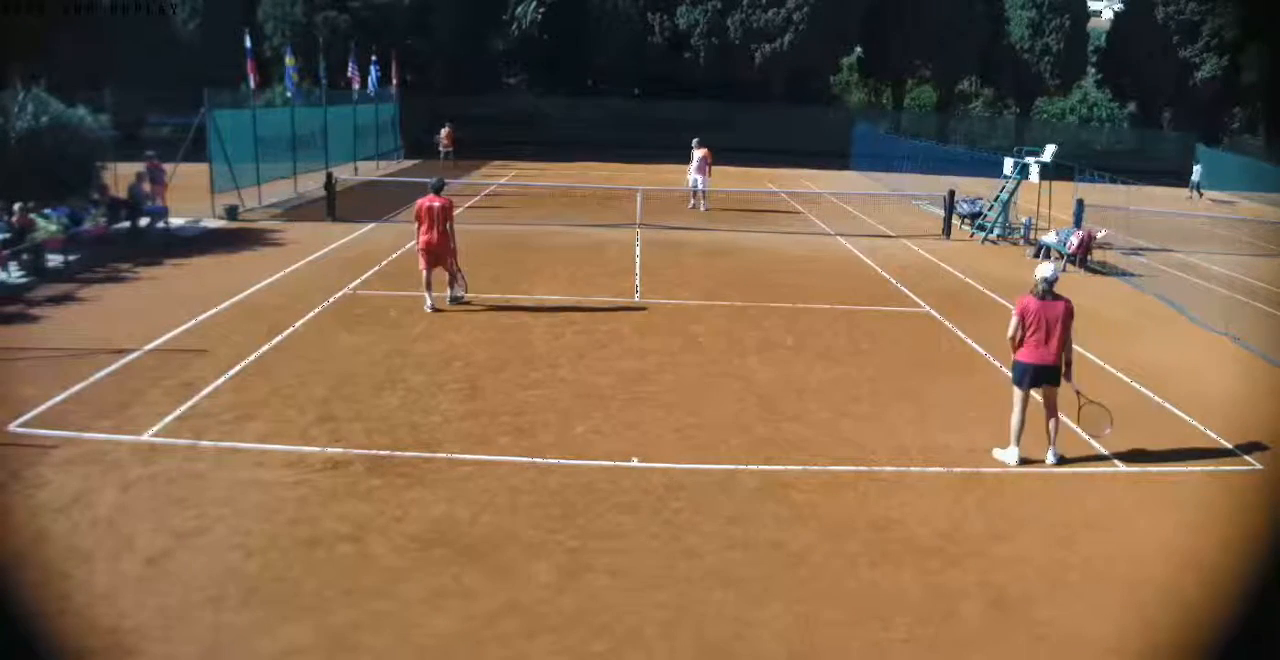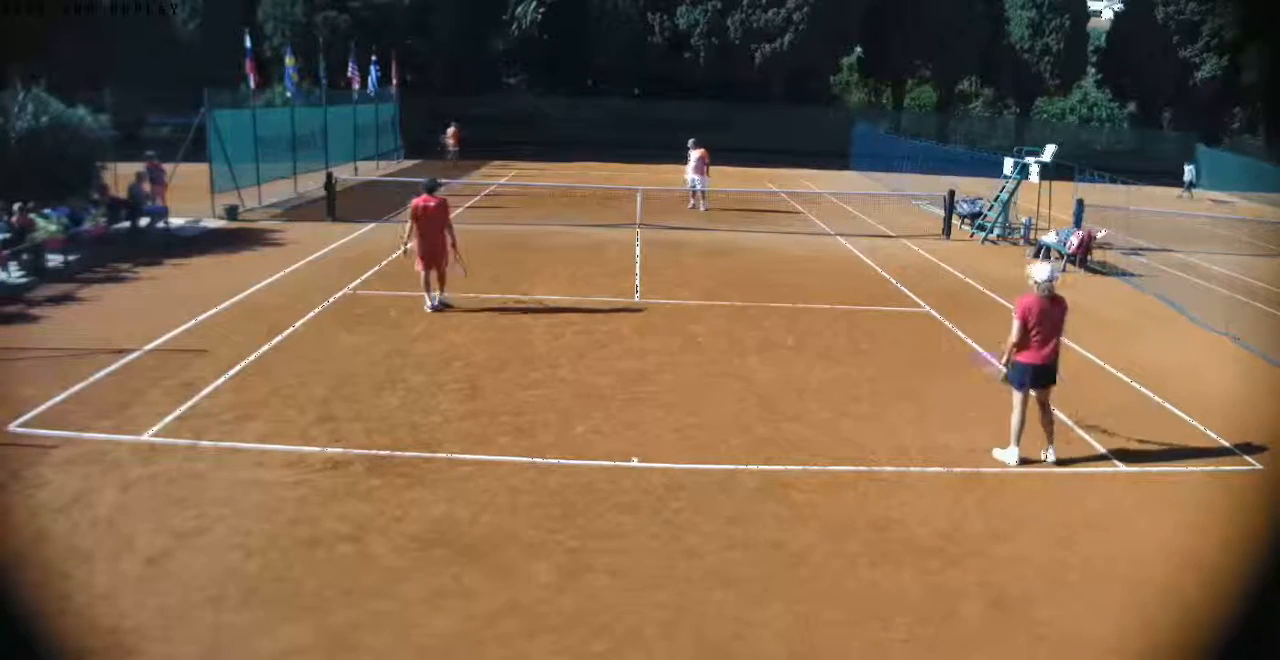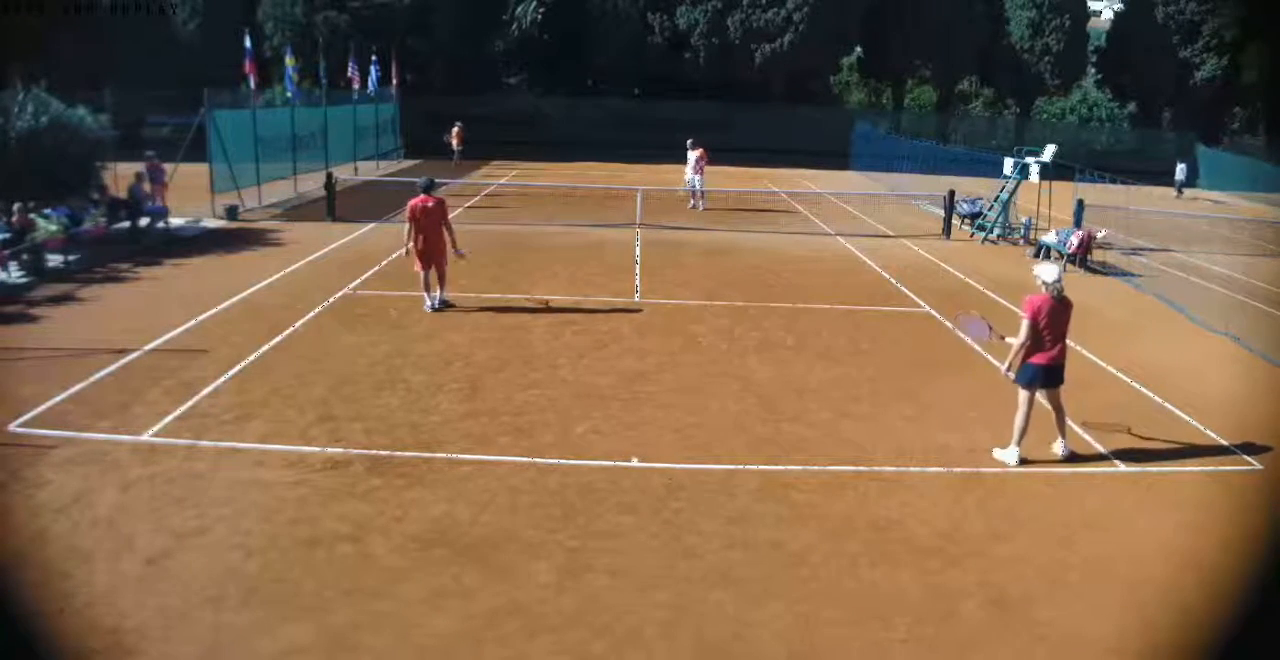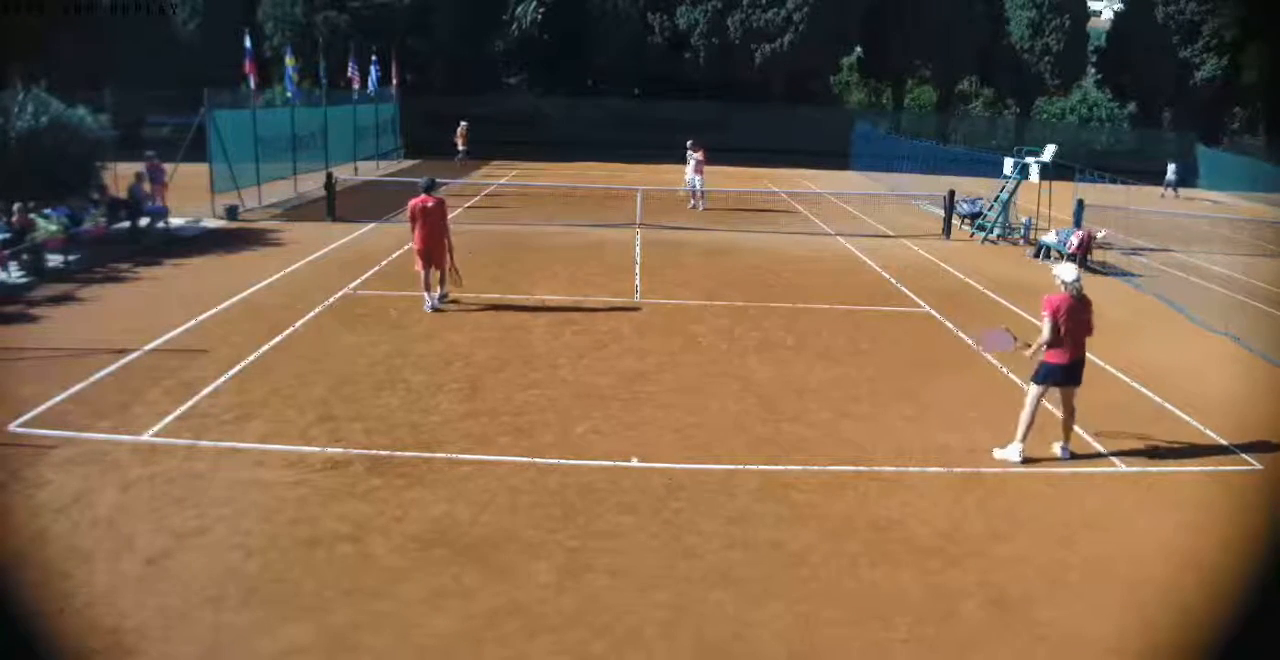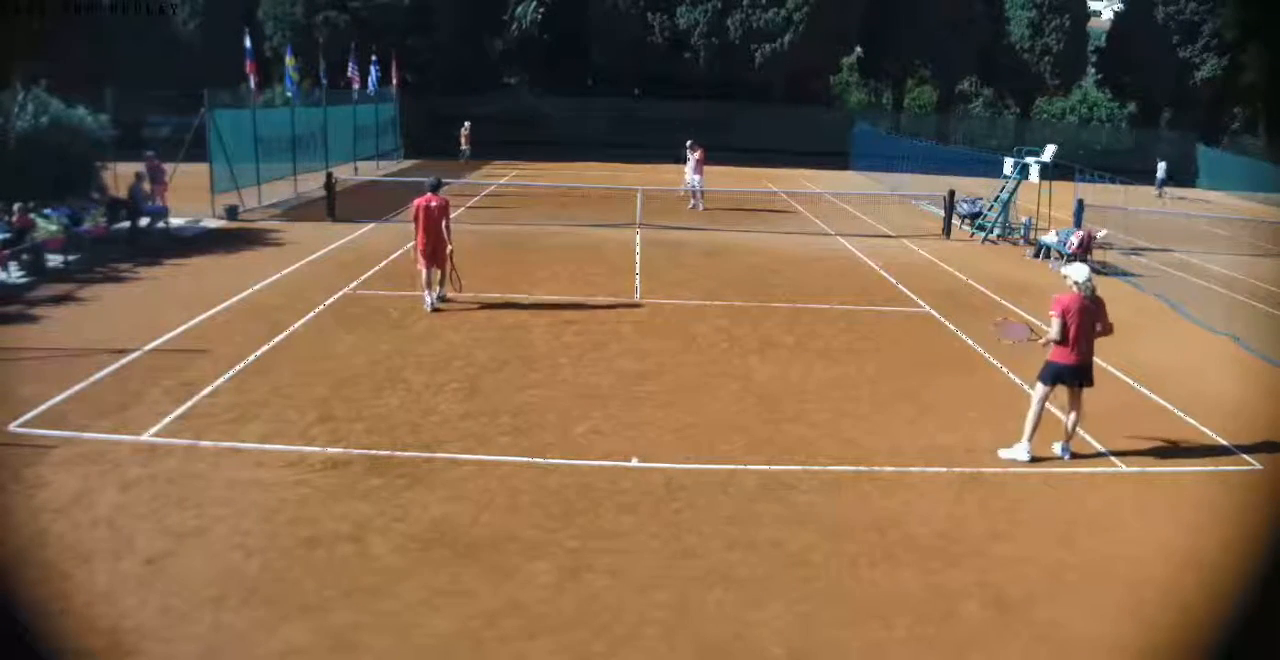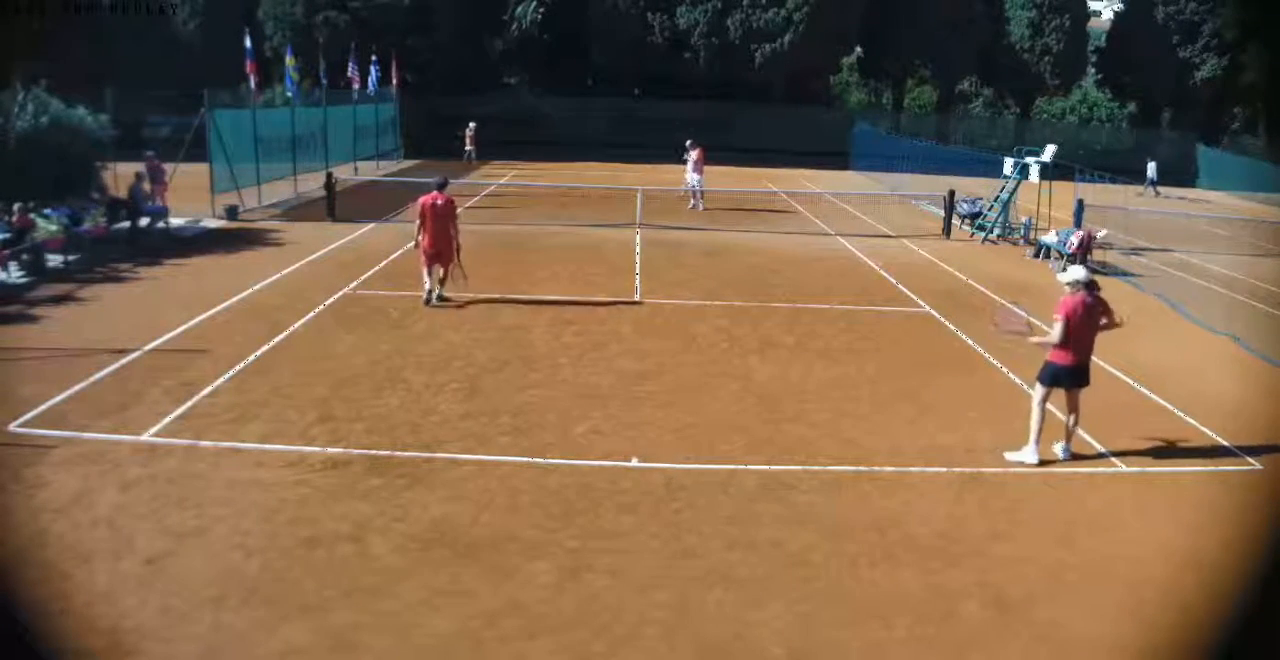
dt=0.3s
person 1, frame 1
left shoulder: (1025, 302)
right shoulder: (1065, 305)
left elbow: (1011, 335)
right elbow: (1067, 339)
left wrist: (1017, 351)
right wrist: (1067, 365)
left hip: (1026, 361)
right hip: (1051, 364)
left knee: (1019, 407)
right knee: (1051, 407)
left ankle: (1013, 452)
right ankle: (1052, 452)
person 1, frame 2
left shoulder: (1025, 302)
right shoulder: (1061, 303)
left elbow: (1015, 338)
right elbow: (1056, 333)
left wrist: (1006, 356)
left hip: (1026, 362)
right hip: (1049, 362)
left knee: (1019, 407)
right knee: (1044, 405)
left ankle: (1013, 452)
right ankle: (1050, 450)
person 1, frame 3
left shoulder: (1033, 302)
right shoulder: (1066, 303)
left elbow: (1024, 339)
left wrist: (1008, 361)
right wrist: (1015, 340)
left hip: (1035, 362)
right hip: (1056, 362)
left knee: (1024, 407)
right knee: (1056, 404)
left ankle: (1013, 452)
right ankle: (1062, 445)
person 1, frame 4
left shoulder: (1052, 301)
right shoulder: (1085, 302)
left elbow: (1047, 336)
right elbow: (1088, 331)
left wrist: (1032, 349)
left hip: (1054, 361)
right hip: (1076, 361)
left knee: (1031, 403)
right knee: (1068, 404)
left ankle: (1016, 448)
right ankle: (1063, 446)
person 1, frame 5
left shoulder: (1062, 300)
right shoulder: (1097, 302)
left elbow: (1056, 335)
right elbow: (1107, 330)
left wrist: (1043, 340)
left hip: (1060, 361)
right hip: (1083, 362)
left knee: (1037, 402)
right knee: (1075, 405)
left ankle: (1024, 448)
right ankle: (1064, 447)
person 1, frame 6
left shoulder: (1067, 303)
right shoulder: (1097, 302)
left elbow: (1056, 339)
right elbow: (1116, 322)
left wrist: (1037, 339)
left hip: (1059, 362)
right hip: (1080, 363)
left knee: (1038, 403)
right knee: (1073, 405)
left ankle: (1032, 450)
right ankle: (1064, 447)
